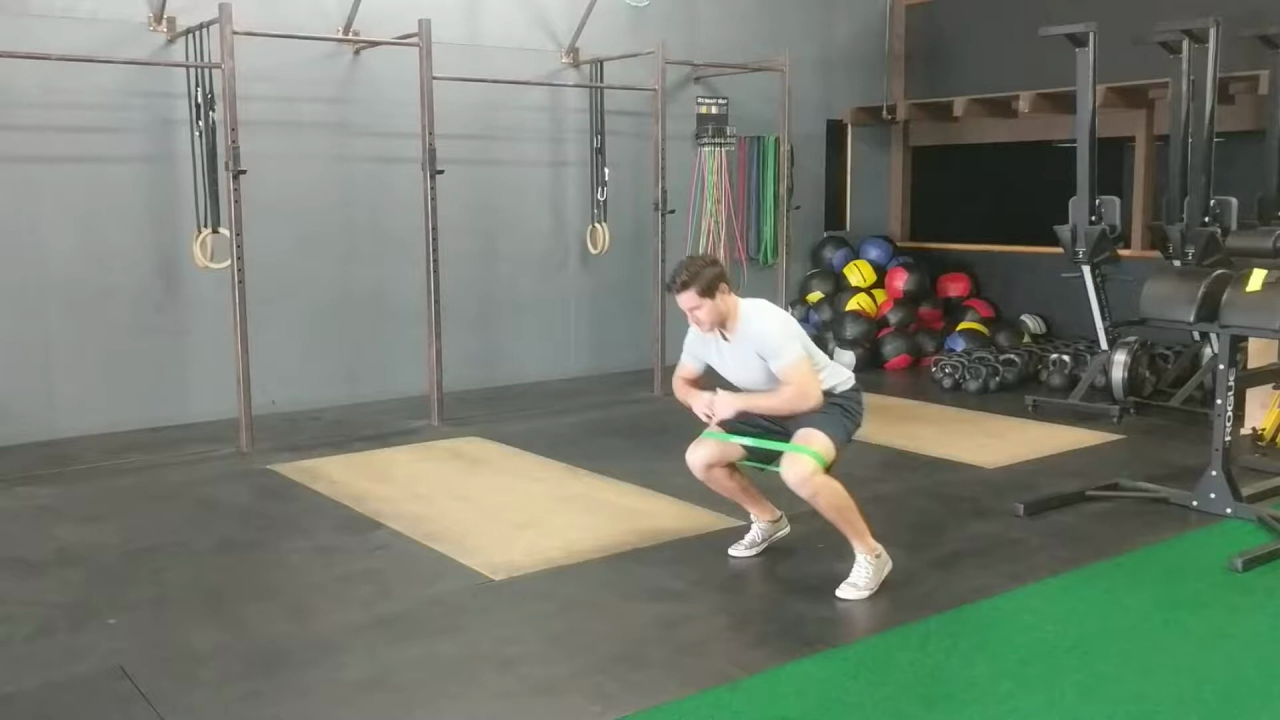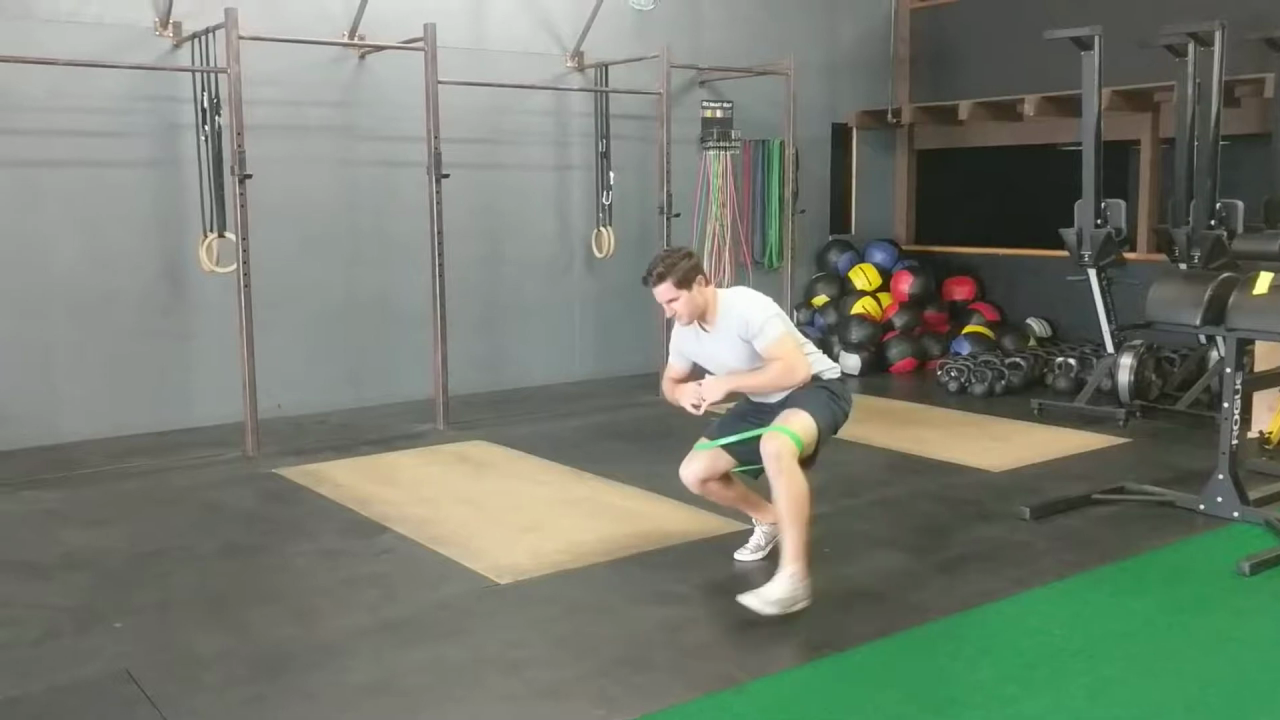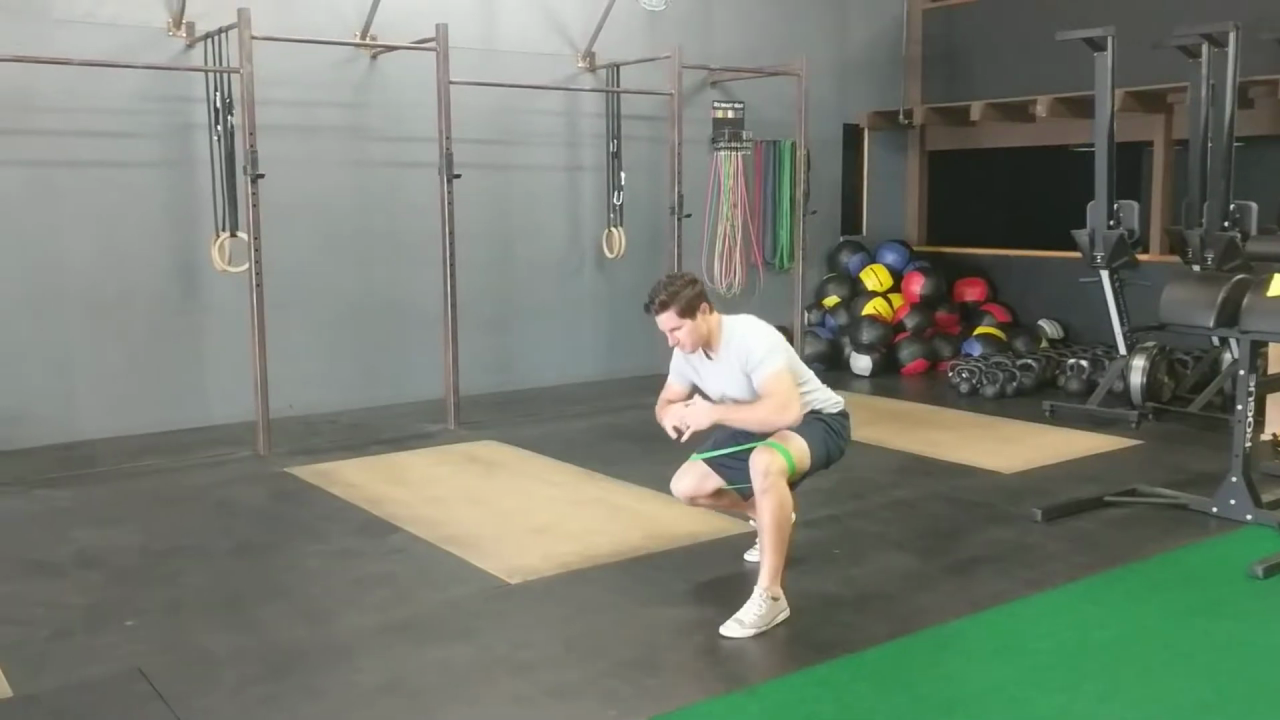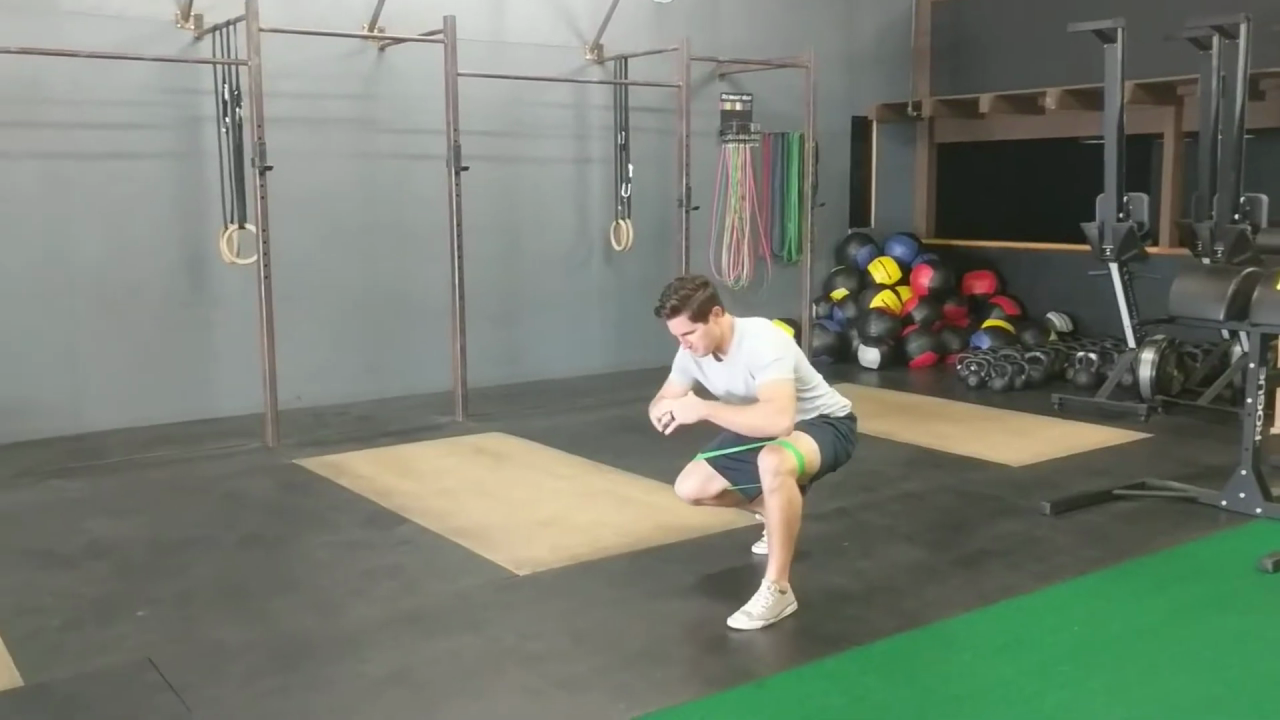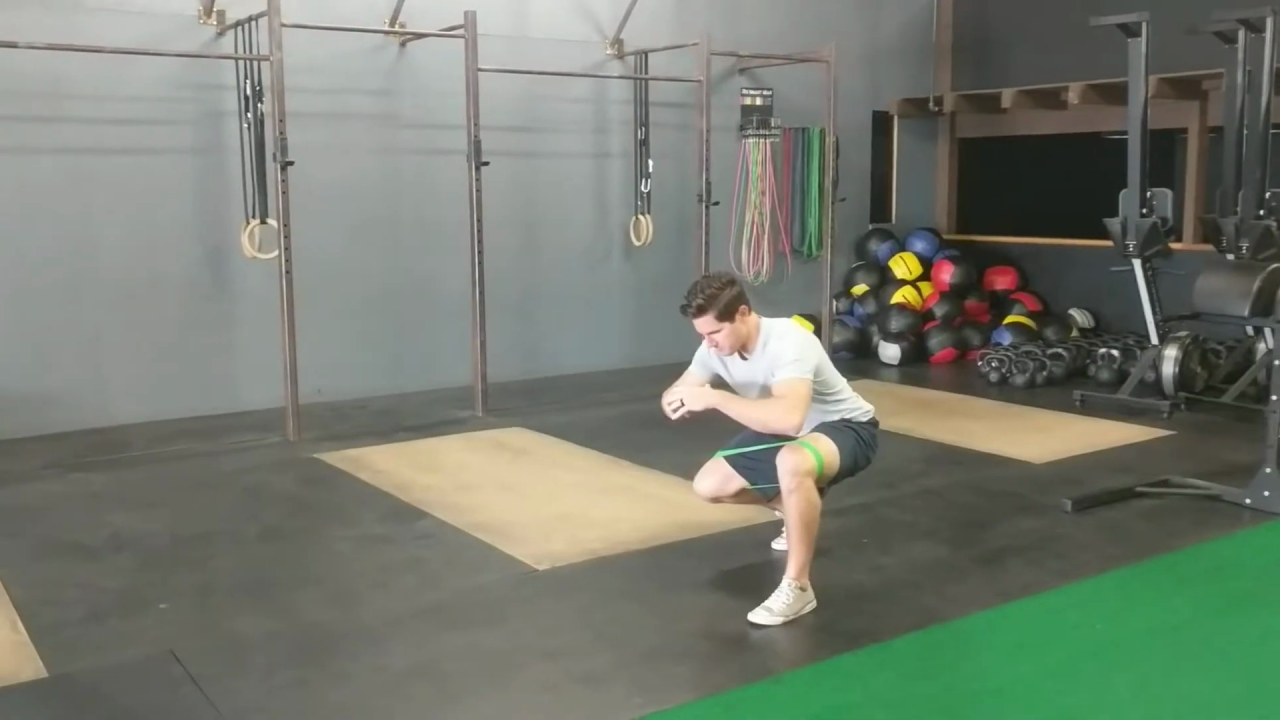
dt=0.3s
person 1, frame 1
left shoulder: (766, 324)
right shoulder: (701, 333)
left elbow: (807, 395)
right elbow: (682, 380)
left wrist: (739, 402)
right wrist: (696, 398)
left hip: (829, 399)
right hip: (775, 407)
left knee: (798, 472)
right knee: (700, 458)
left ankle: (870, 553)
right ankle: (767, 519)
person 1, frame 2
left shoulder: (748, 308)
right shoulder: (685, 330)
left elbow: (795, 369)
right elbow: (670, 382)
left wrist: (727, 384)
right wrist: (683, 391)
left hip: (818, 388)
right hip: (765, 402)
left knee: (775, 448)
right knee: (695, 474)
left ankle: (793, 578)
right ankle: (769, 518)
person 1, frame 3
left shoulder: (752, 338)
right shoulder: (687, 353)
left elbow: (787, 411)
right elbow: (666, 401)
left wrist: (716, 412)
right wrist: (671, 414)
left hip: (819, 419)
right hip: (761, 427)
left knee: (764, 464)
right knee: (686, 487)
left ankle: (770, 596)
right ankle: (771, 517)
person 1, frame 4
left shoulder: (763, 343)
right shoulder: (693, 351)
left elbow: (780, 420)
right elbow: (663, 398)
left wrist: (704, 409)
right wrist: (662, 410)
left hip: (825, 424)
right hip: (763, 430)
left knee: (774, 463)
right knee: (691, 487)
left ankle: (778, 590)
right ankle: (779, 511)
person 1, frame 5
left shoulder: (788, 344)
right shoulder: (716, 347)
left elbow: (789, 418)
right elbow: (676, 392)
left wrist: (714, 398)
right wrist: (677, 402)
left hip: (847, 428)
right hip: (787, 431)
left knee: (793, 463)
right knee: (709, 486)
left ankle: (797, 587)
right ankle: (800, 508)
